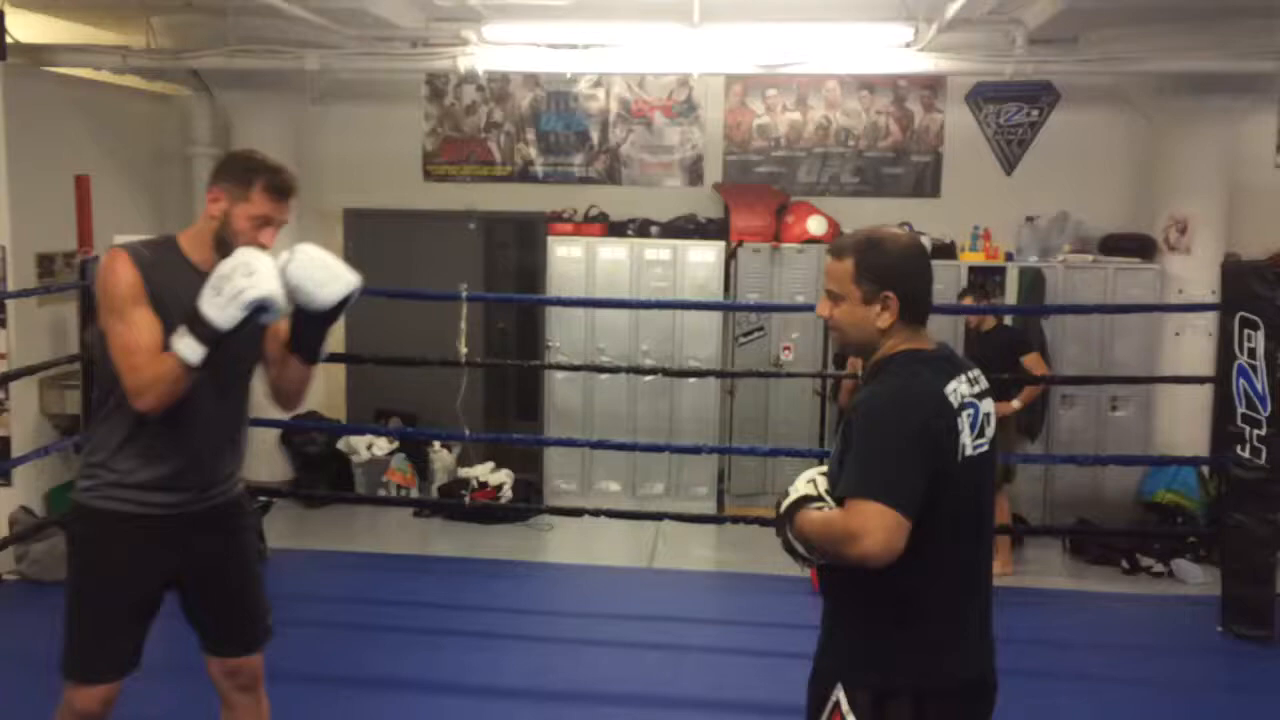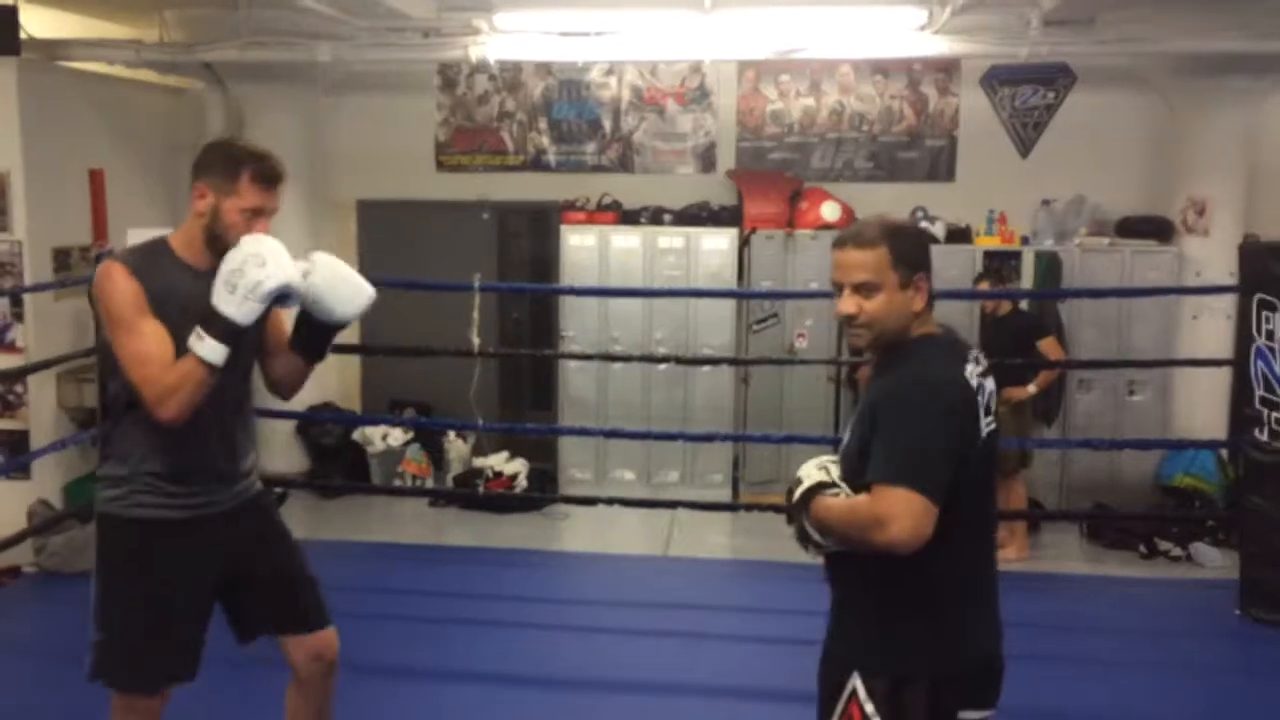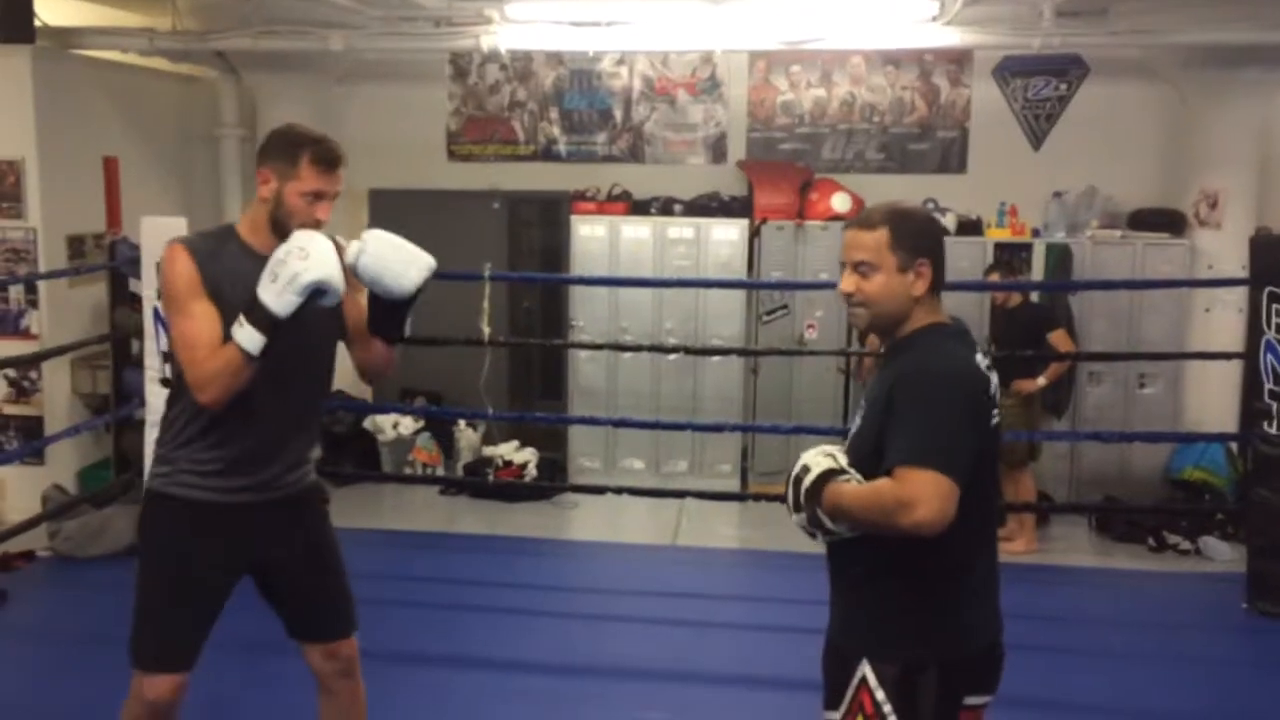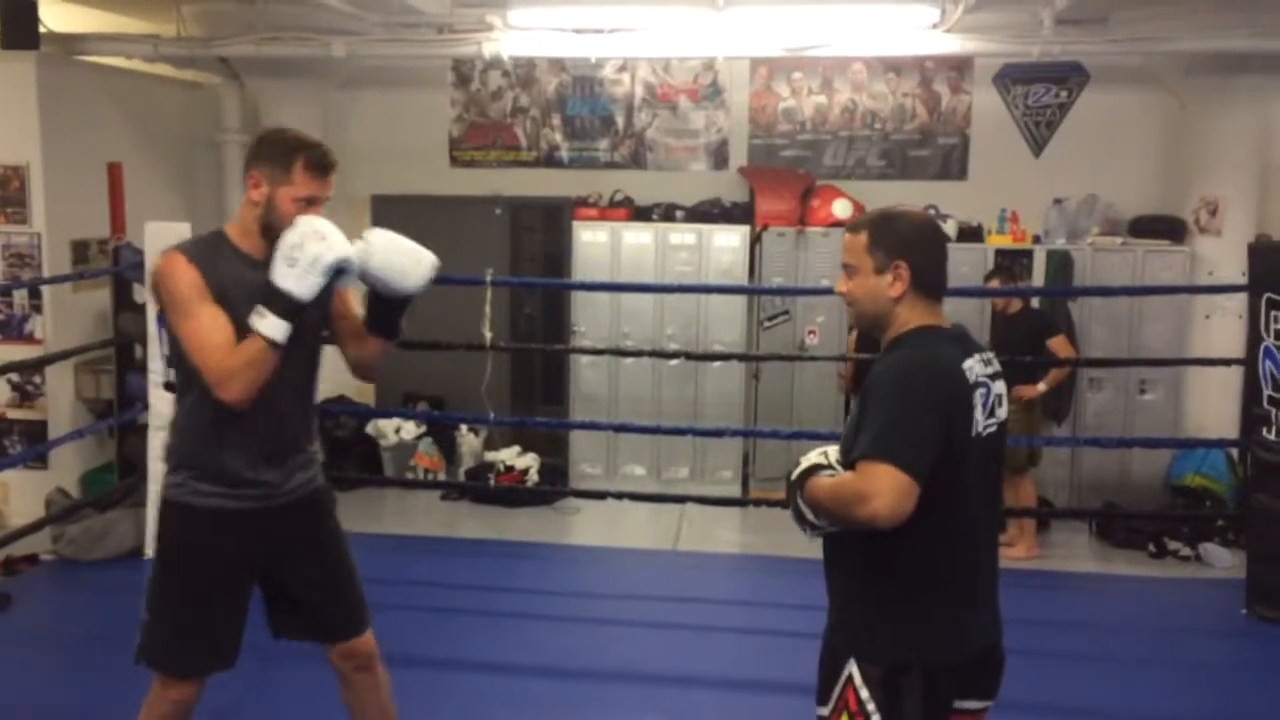
dt=0.5s
person 1, frame 1
left shoulder: (255, 280)
right shoulder: (128, 269)
left elbow: (287, 394)
right elbow: (147, 393)
left wrist: (313, 321)
right wrist: (209, 321)
left hip: (214, 505)
right hip: (121, 508)
left knee: (242, 673)
person 1, frame 2
left shoulder: (255, 273)
right shoulder: (125, 278)
left elbow: (281, 382)
right elbow: (168, 403)
left wrist: (317, 327)
right wrist: (226, 318)
left hip: (237, 502)
right hip: (148, 518)
left knee: (318, 652)
person 1, frame 3
left shoulder: (332, 261)
right shoulder: (190, 260)
left elbow: (375, 369)
right elbow: (208, 388)
left wrist: (391, 305)
right wrist: (266, 310)
left hip: (288, 492)
right hip: (195, 499)
left knee: (338, 656)
person 1, frame 4
left shoulder: (314, 260)
right shoulder: (185, 268)
left elbow: (365, 365)
right elbow: (232, 385)
left wrist: (387, 304)
right wrist: (284, 297)
left hip: (296, 495)
right hip: (208, 506)
left knee: (358, 652)
person 2, frame 1
left shoulder: (891, 403)
right shoulder: (961, 377)
left elbow: (872, 539)
left wrist: (799, 517)
right wrist: (838, 493)
left hip: (887, 672)
person 2, frame 2
left shoulder: (914, 387)
right shoulder: (953, 360)
left elbow: (897, 524)
left wrist: (813, 503)
right wrist: (846, 485)
left hip: (900, 656)
person 2, frame 3
left shoulder: (928, 374)
right shoulder: (946, 351)
left elbow: (921, 506)
left wrist: (825, 493)
right wrist: (850, 475)
left hip: (904, 645)
person 2, frame 4
left shoulder: (908, 374)
right shoulder: (970, 358)
left elbow: (880, 500)
left wrist: (810, 486)
right wrist: (843, 476)
left hip: (896, 646)
person 3, frame 1
left shoulder: (1010, 336)
right shoulder: (972, 337)
left elbow: (1041, 374)
left wrist: (1014, 404)
left hip: (997, 420)
left knee: (997, 488)
left ankle: (1004, 558)
person 3, frame 2
left shoulder: (1026, 321)
right shoulder: (988, 322)
left elbow: (1058, 358)
left wrist: (1030, 388)
left hip: (1012, 405)
left knee: (1013, 473)
right knee: (996, 471)
left ankle: (1020, 543)
right ankle: (1004, 531)
person 3, frame 3
left shoulder: (1036, 313)
right shoulder: (998, 314)
left elbow: (1068, 351)
left wrist: (1040, 381)
left hip: (1021, 398)
right hip: (998, 396)
left knee: (1021, 466)
right knee: (1004, 464)
left ankle: (1028, 536)
right ankle: (1012, 524)
person 3, frame 4
left shoulder: (1036, 319)
right shoulder: (998, 319)
left elbow: (1068, 357)
left wrist: (1040, 387)
left hip: (1021, 403)
left knee: (1021, 471)
right knee: (1005, 469)
left ankle: (1029, 541)
right ankle: (1013, 530)
